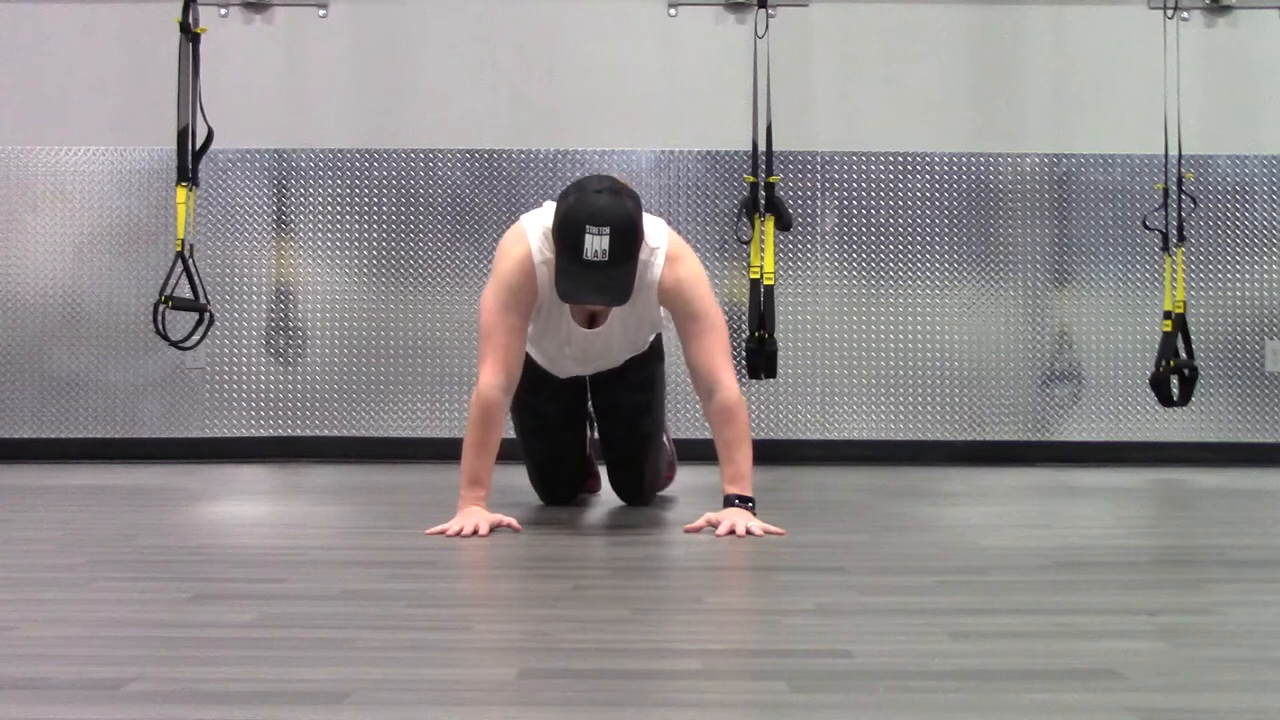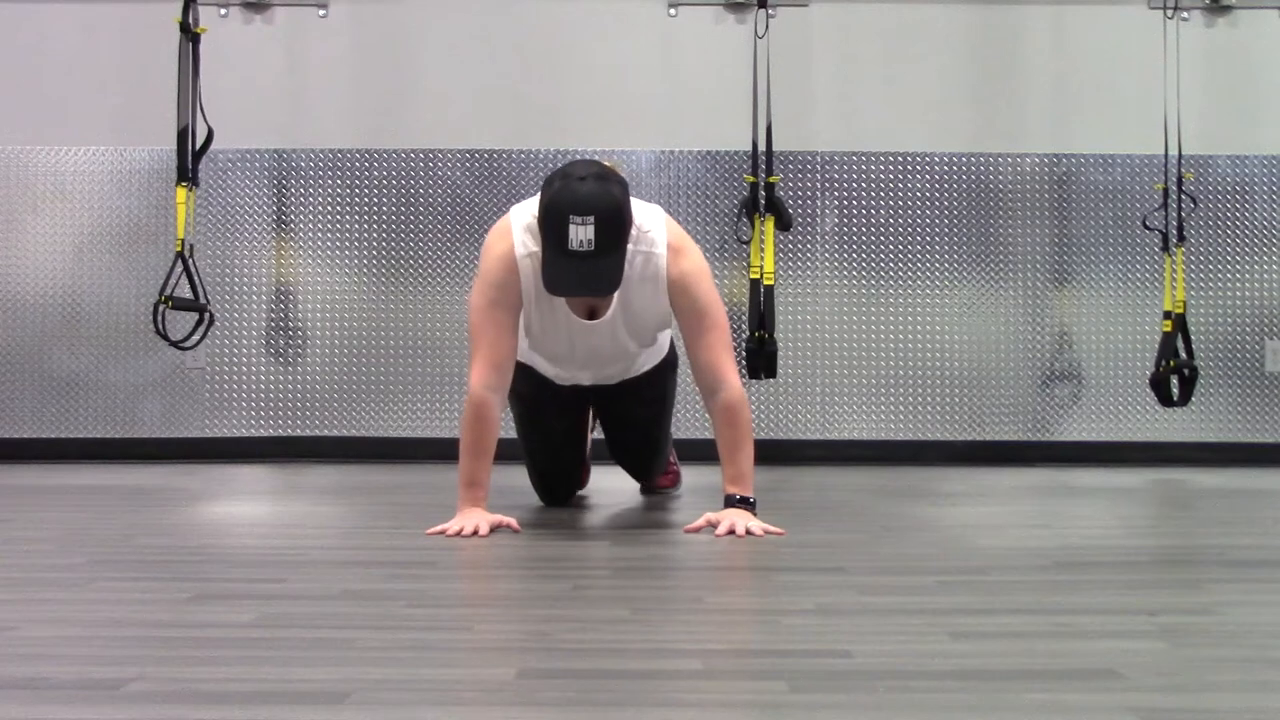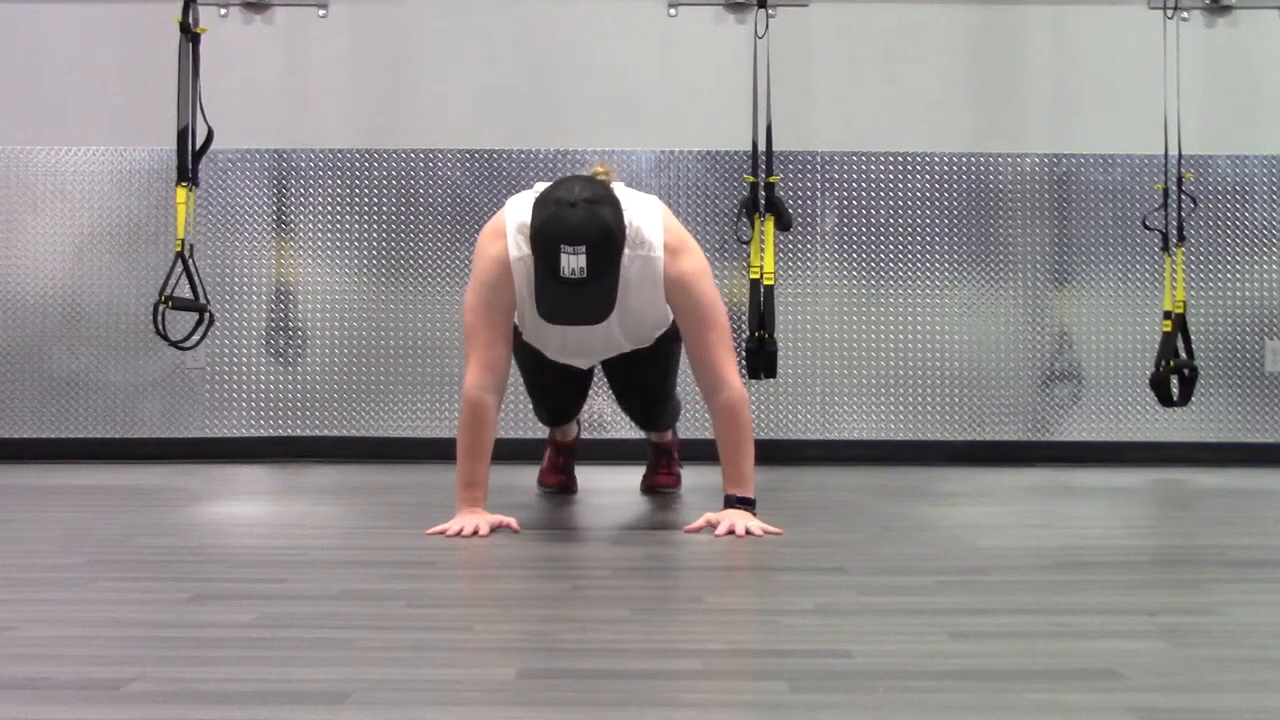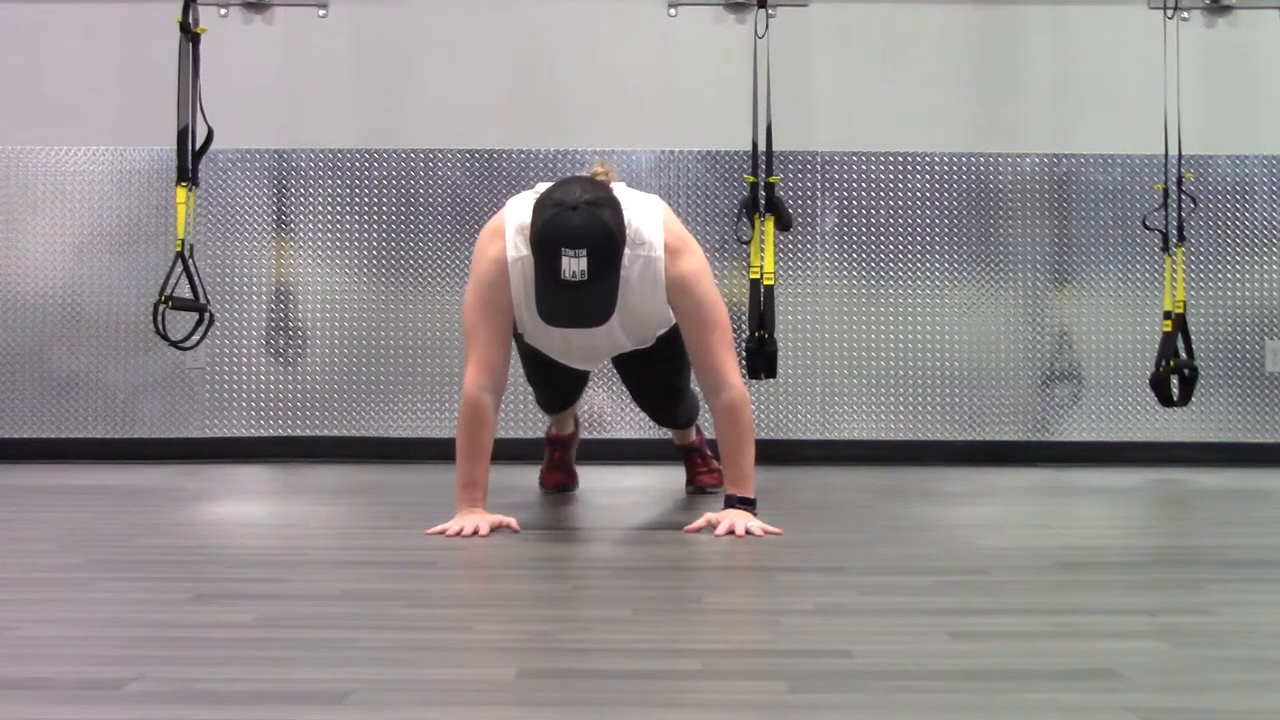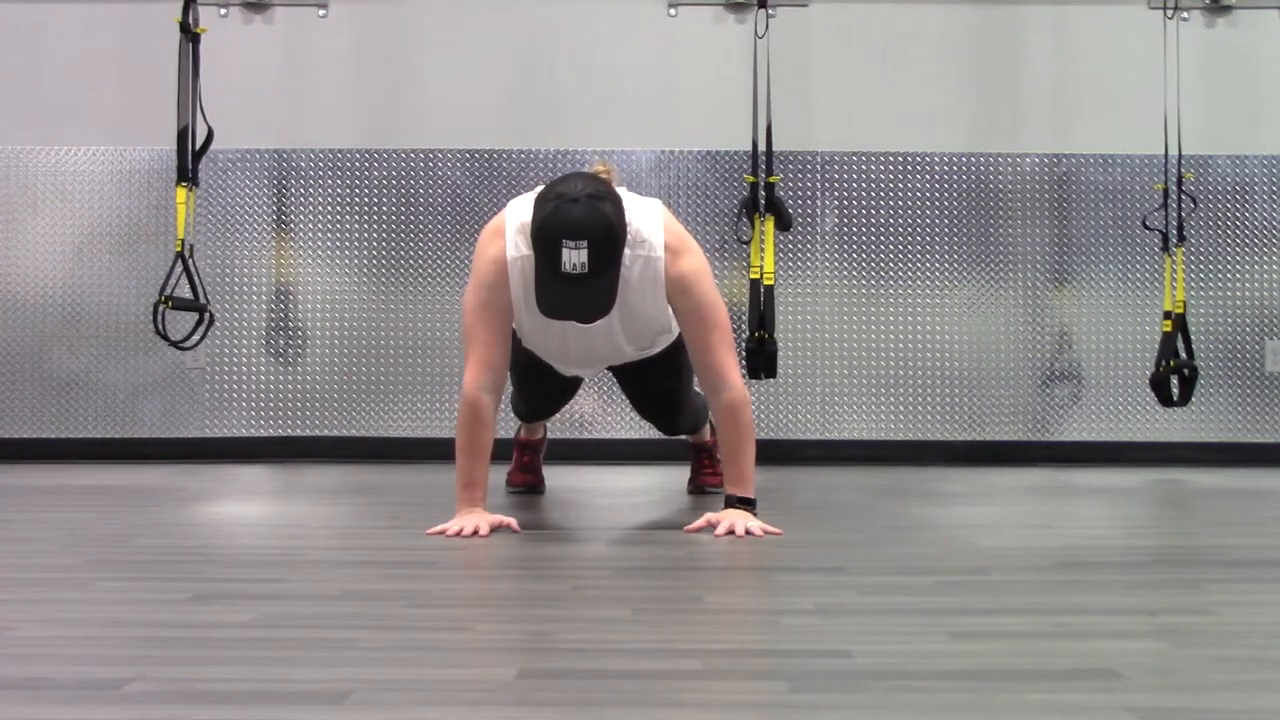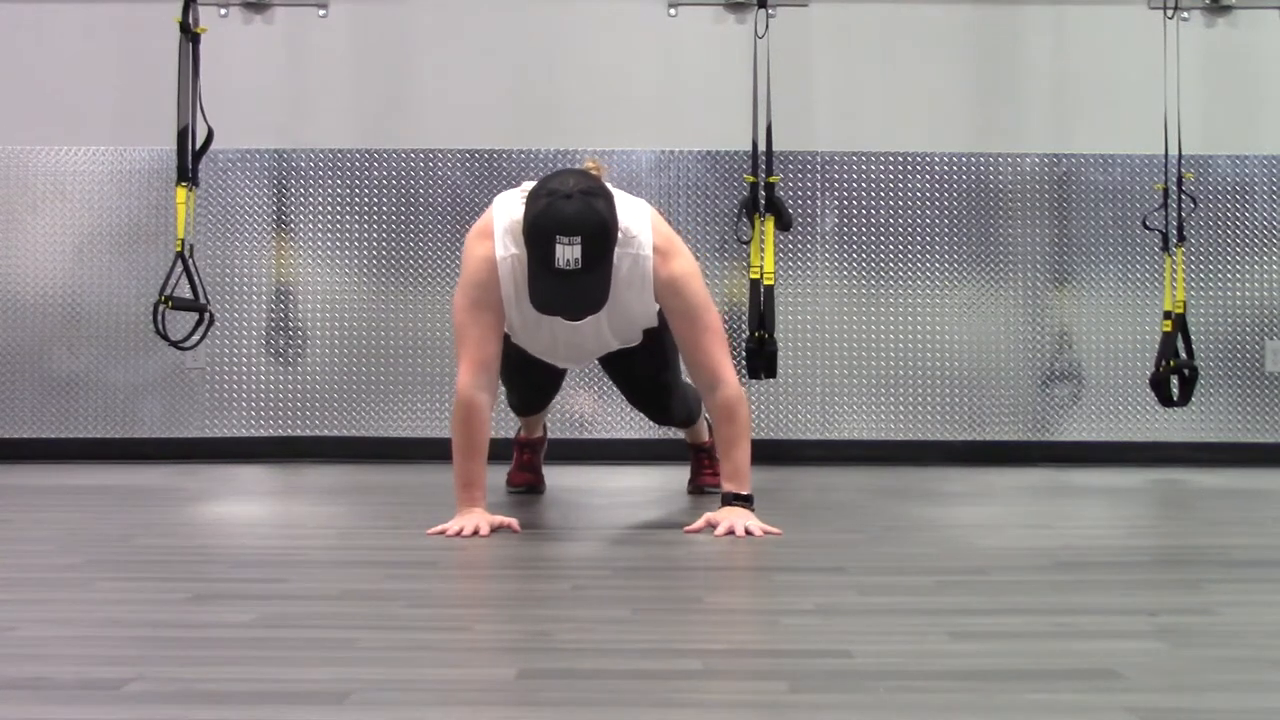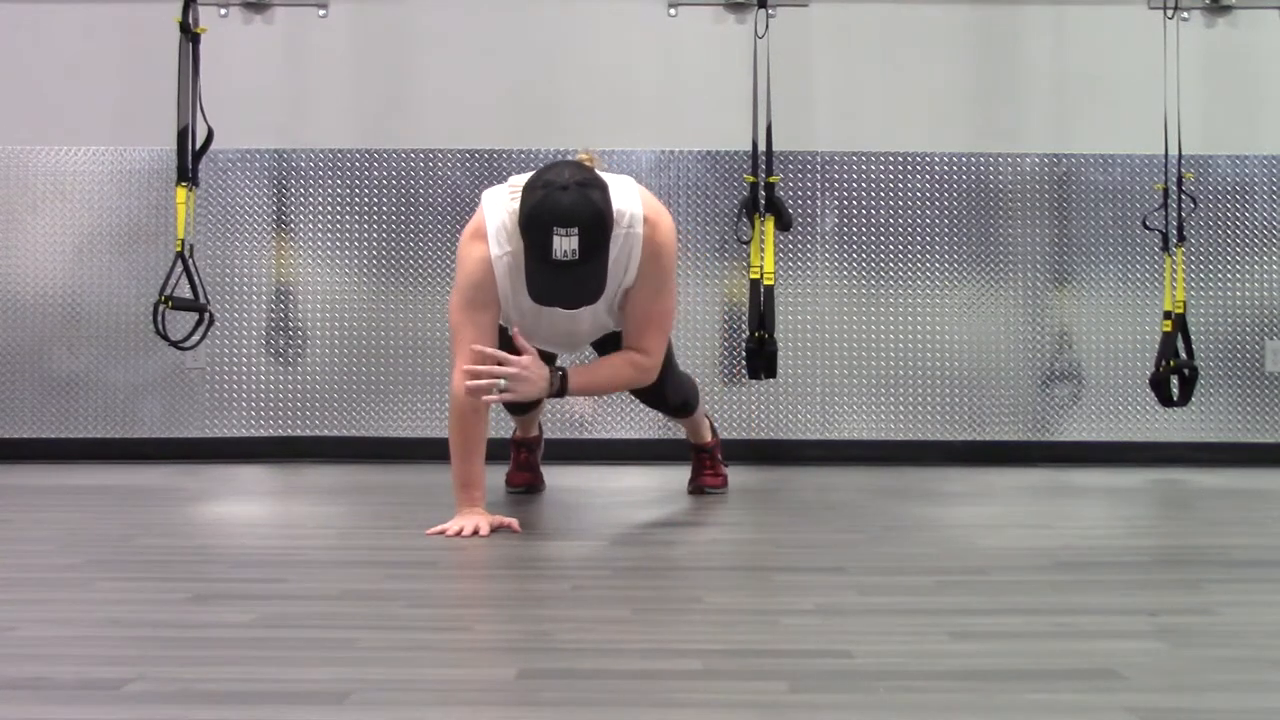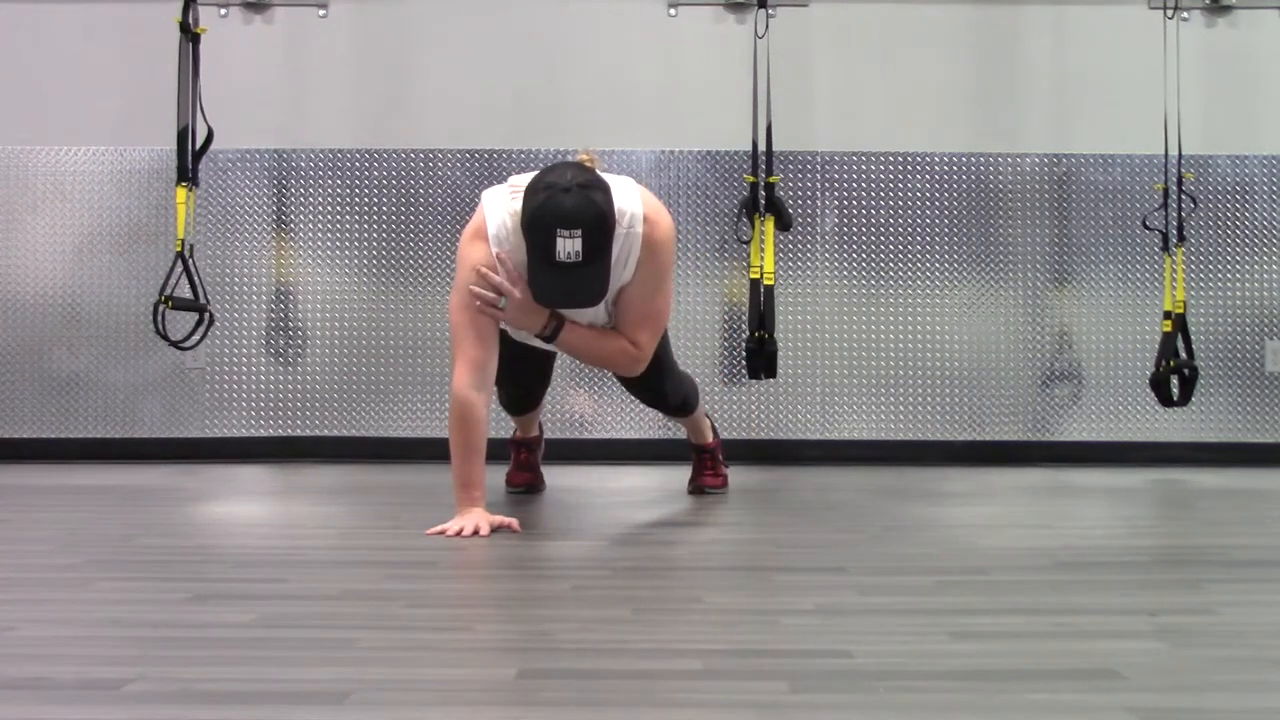
dt=0.5s
person 1, frame 1
left shoulder: (670, 260)
right shoulder: (523, 251)
left elbow: (720, 386)
right elbow: (493, 384)
left wrist: (739, 501)
right wrist: (471, 503)
left hip: (629, 358)
right hip: (542, 360)
left knee: (638, 489)
right knee: (557, 490)
left ankle: (655, 438)
right ankle: (578, 448)
person 1, frame 2
left shoulder: (671, 251)
right shoulder: (509, 244)
left elbow: (723, 385)
right elbow: (486, 385)
left wrist: (739, 502)
right wrist: (472, 505)
left hip: (639, 364)
right hip: (543, 368)
left knee: (646, 467)
right knee: (556, 492)
left ankle: (659, 452)
right ankle: (576, 443)
person 1, frame 3
left shoulder: (668, 247)
right shoulder: (502, 242)
left elbow: (723, 383)
right elbow: (481, 383)
left wrist: (740, 502)
right wrist: (471, 505)
left ankle: (662, 442)
right ankle: (563, 440)
person 1, frame 4
left shoulder: (669, 247)
right shoulder: (501, 244)
left elbow: (725, 383)
right elbow: (480, 384)
left wrist: (740, 503)
right wrist: (471, 506)
left ankle: (691, 442)
right ankle: (562, 432)
person 1, frame 5
left shoulder: (669, 248)
right shoulder: (502, 244)
left elbow: (726, 384)
right elbow: (480, 385)
left wrist: (740, 503)
right wrist: (471, 506)
left ankle: (704, 440)
right ankle: (529, 440)
person 1, frame 6
left shoulder: (657, 249)
right shoulder: (490, 243)
left elbow: (721, 382)
right elbow: (474, 384)
left wrist: (736, 500)
right wrist: (470, 506)
left knee: (661, 399)
right knee: (526, 393)
left ankle: (702, 440)
right ankle: (530, 439)
person 1, frame 7
left shoulder: (650, 225)
right shoulder: (485, 238)
left elbow: (645, 361)
right elbow: (469, 377)
left wrist: (553, 381)
right wrist: (470, 505)
left knee: (659, 384)
right knee: (513, 383)
left ankle: (704, 439)
right ankle: (526, 439)
person 1, frame 8
left shoulder: (649, 225)
right shoulder: (486, 236)
left elbow: (633, 354)
right elbow: (470, 380)
left wrist: (544, 323)
right wrist: (470, 505)
left knee: (657, 382)
right knee: (516, 386)
left ankle: (705, 439)
right ankle: (526, 440)
